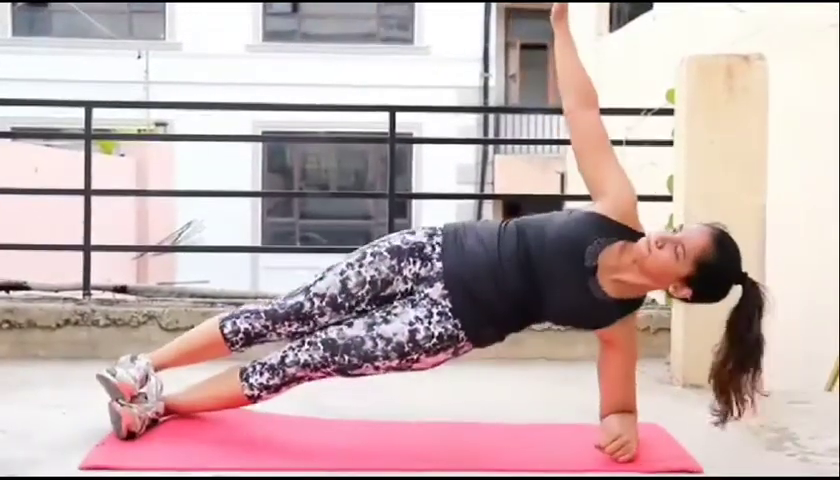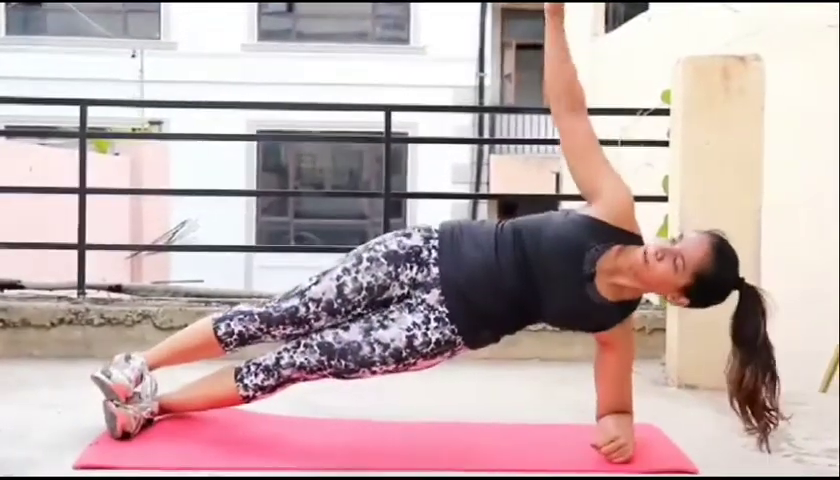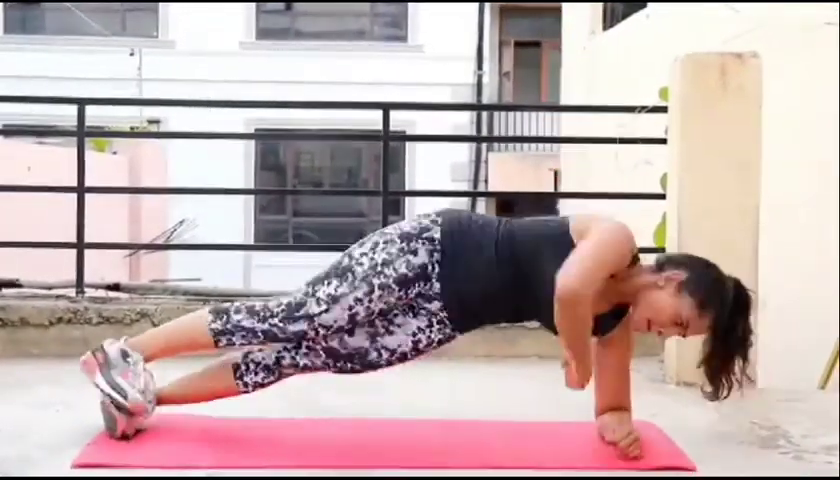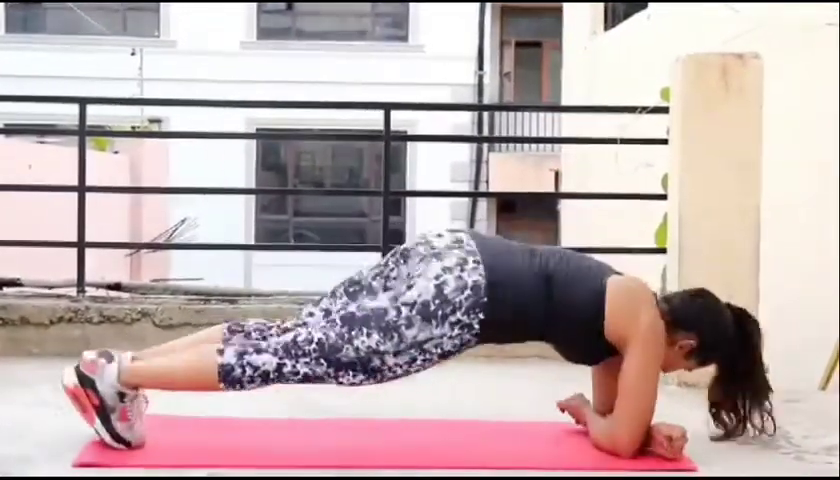
dt=0.4s
person 1, frame 1
left shoulder: (620, 320)
right shoulder: (619, 209)
left elbow: (618, 404)
right elbow: (582, 109)
left wrist: (621, 425)
left hip: (451, 321)
right hip: (436, 252)
left knee: (313, 358)
right knee: (290, 318)
left ankle: (157, 403)
right ankle: (146, 370)
person 1, frame 2
left shoulder: (616, 324)
right shoulder: (617, 214)
left elbow: (614, 406)
right elbow: (571, 113)
left wrist: (617, 425)
left hip: (446, 322)
right hip: (432, 254)
left knee: (307, 359)
right knee: (285, 319)
left ankle: (151, 405)
right ankle: (140, 370)
person 1, frame 3
left shoulder: (615, 322)
right shoulder: (617, 244)
left elbow: (611, 408)
right elbow: (570, 288)
left wrist: (621, 426)
right wrist: (577, 359)
left hip: (443, 315)
right hip: (431, 252)
left knee: (307, 353)
right knee: (289, 320)
left ankle: (147, 396)
right ankle: (127, 355)
person 1, frame 4
left shoulder: (623, 306)
right shoulder: (646, 323)
left elbow: (614, 425)
right elbow: (616, 437)
left wrist: (650, 430)
right wrist: (585, 413)
left hip: (448, 256)
right hip: (458, 290)
left knee: (287, 337)
right knee: (297, 357)
left ankle: (120, 365)
right ankle: (114, 380)
